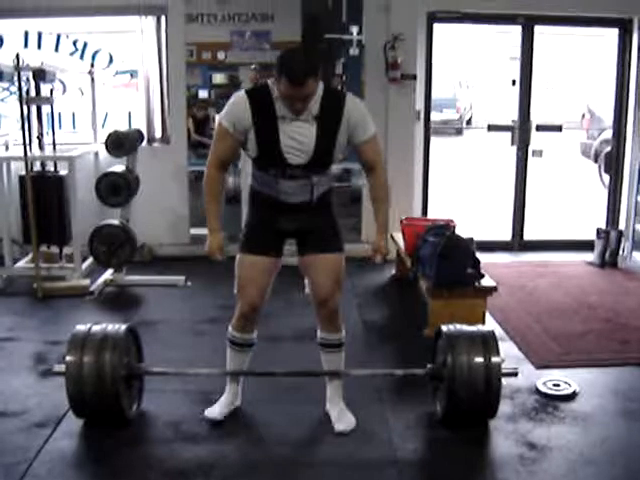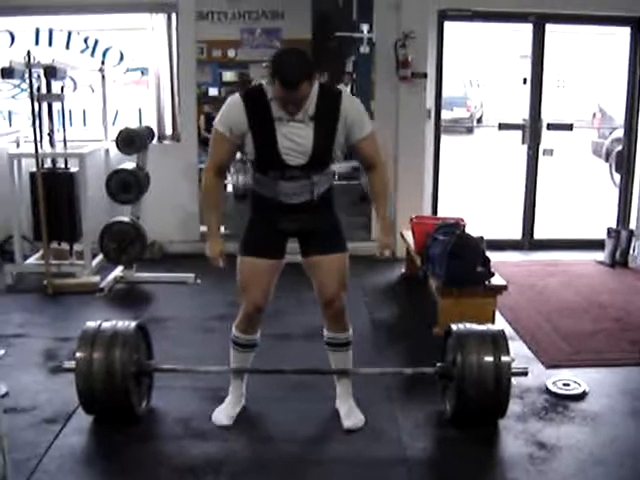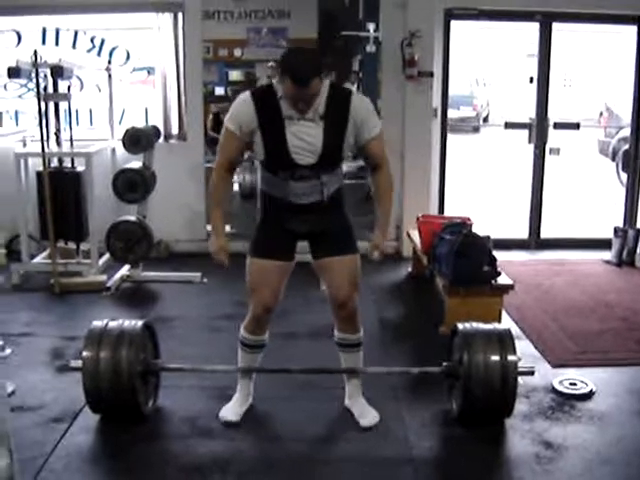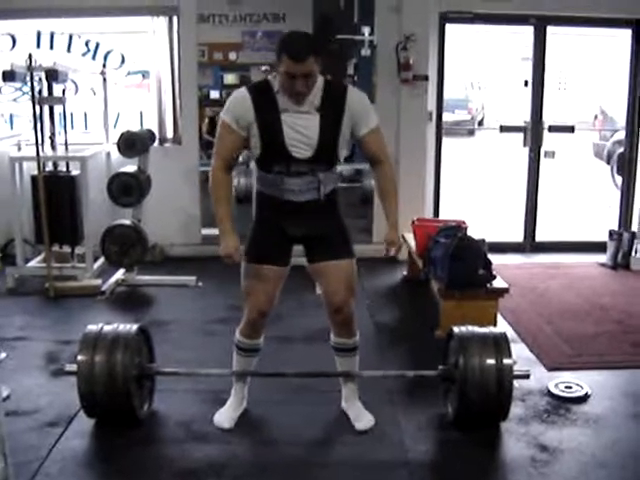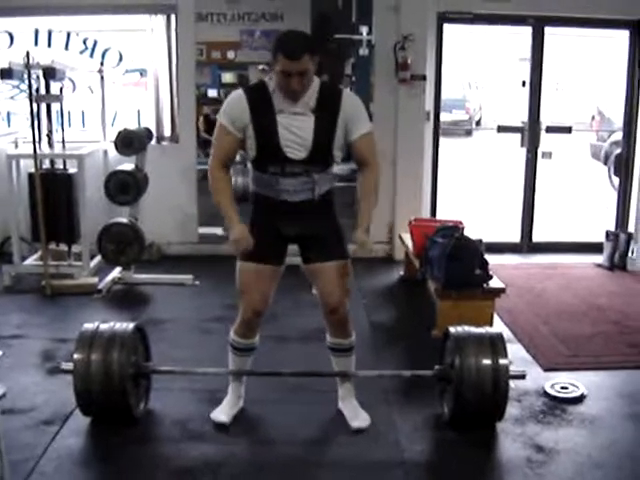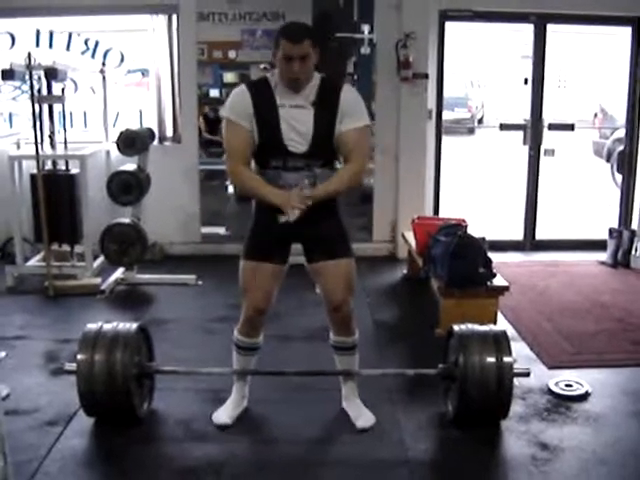
dt=0.3s
person 1, frame 1
left shoulder: (347, 108)
right shoulder: (245, 105)
left elbow: (374, 168)
right elbow: (217, 166)
left wrist: (381, 230)
right wrist: (214, 229)
left hip: (317, 213)
right hip: (265, 212)
left knee: (328, 304)
right knee: (248, 305)
left ankle: (335, 397)
right ankle: (231, 390)
person 1, frame 2
left shoulder: (344, 106)
right shoulder: (241, 108)
left elbow: (374, 166)
right elbow: (215, 172)
left wrist: (385, 227)
right wrist: (214, 233)
left hip: (319, 212)
right hip: (267, 213)
left knee: (333, 303)
right knee: (251, 307)
left ankle: (344, 394)
right ankle: (235, 391)
person 1, frame 3
left shoulder: (354, 106)
right shoulder: (251, 106)
left elbow: (380, 166)
right elbow: (224, 169)
left wrist: (382, 227)
right wrist: (218, 231)
left hip: (329, 213)
right hip: (277, 214)
left knee: (346, 305)
right knee: (260, 308)
left ankle: (354, 393)
right ankle: (243, 390)
person 1, frame 4
left shoulder: (350, 100)
right shoulder: (247, 101)
left elbow: (381, 162)
right elbow: (221, 167)
left wrist: (393, 223)
right wrist: (227, 232)
left hip: (324, 215)
right hip: (272, 216)
left knee: (342, 308)
right knee: (256, 312)
left ankle: (350, 396)
right ankle: (238, 394)
person 1, frame 5
left shoulder: (344, 103)
right shoulder: (243, 102)
left elbow: (369, 165)
right elbow: (218, 166)
left wrist: (365, 223)
right wrist: (233, 222)
left hip: (319, 215)
right hip: (267, 216)
left knee: (337, 308)
right knee: (250, 311)
left ankle: (346, 395)
right ankle: (234, 393)
person 1, frame 6
left shoulder: (344, 97)
right shoulder: (246, 98)
left elbow: (358, 164)
right elbow: (236, 166)
left wrist: (308, 197)
right wrist: (281, 197)
left hip: (323, 214)
right hip: (270, 213)
left knee: (341, 307)
right knee: (253, 309)
left ankle: (350, 395)
right ankle: (239, 393)
